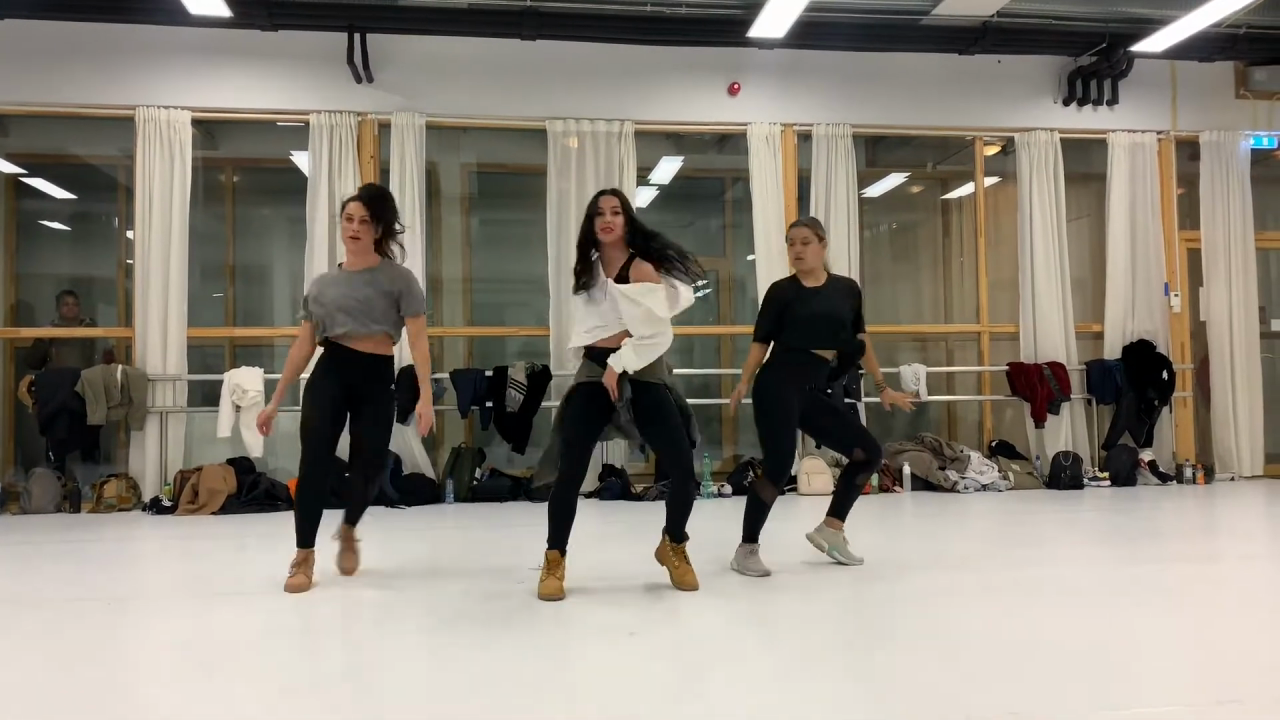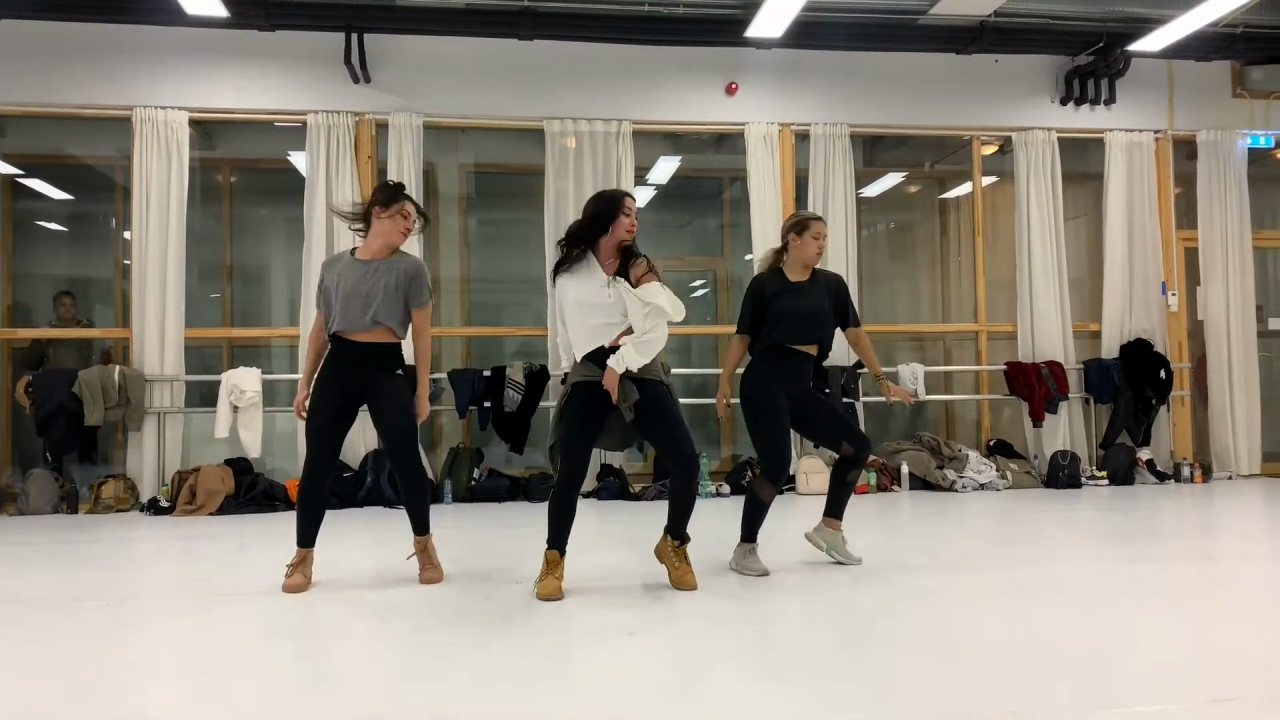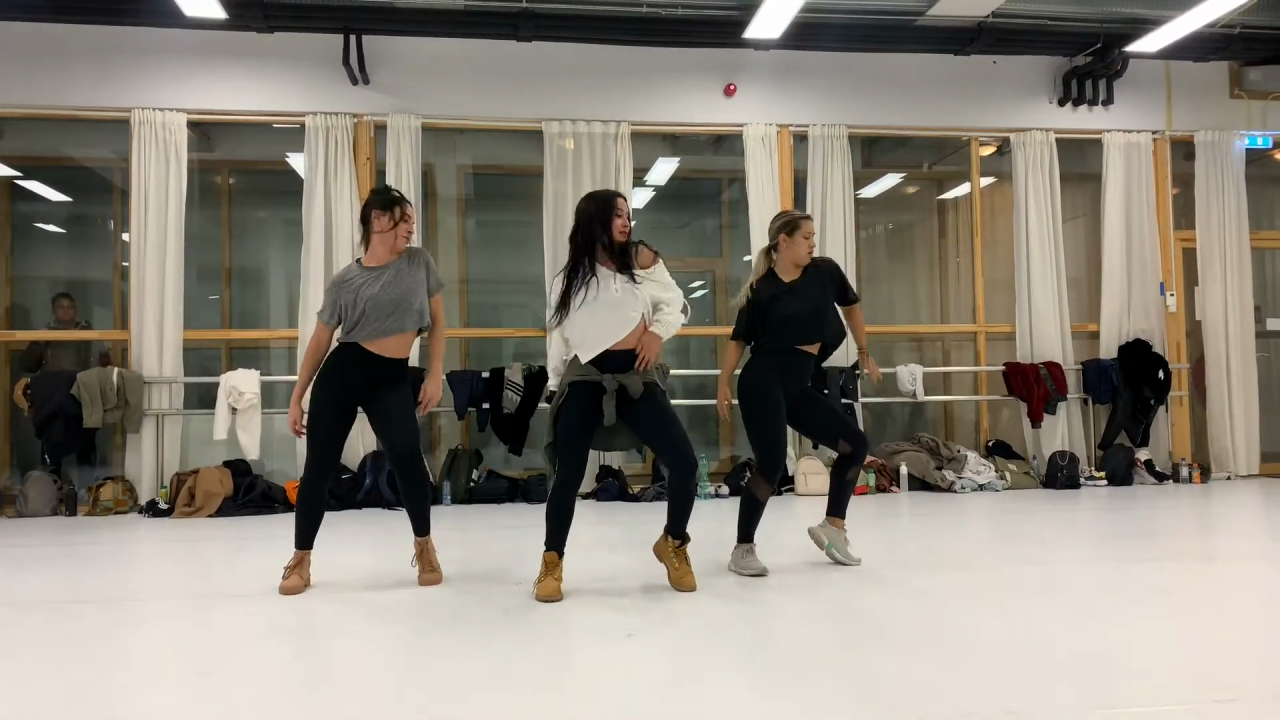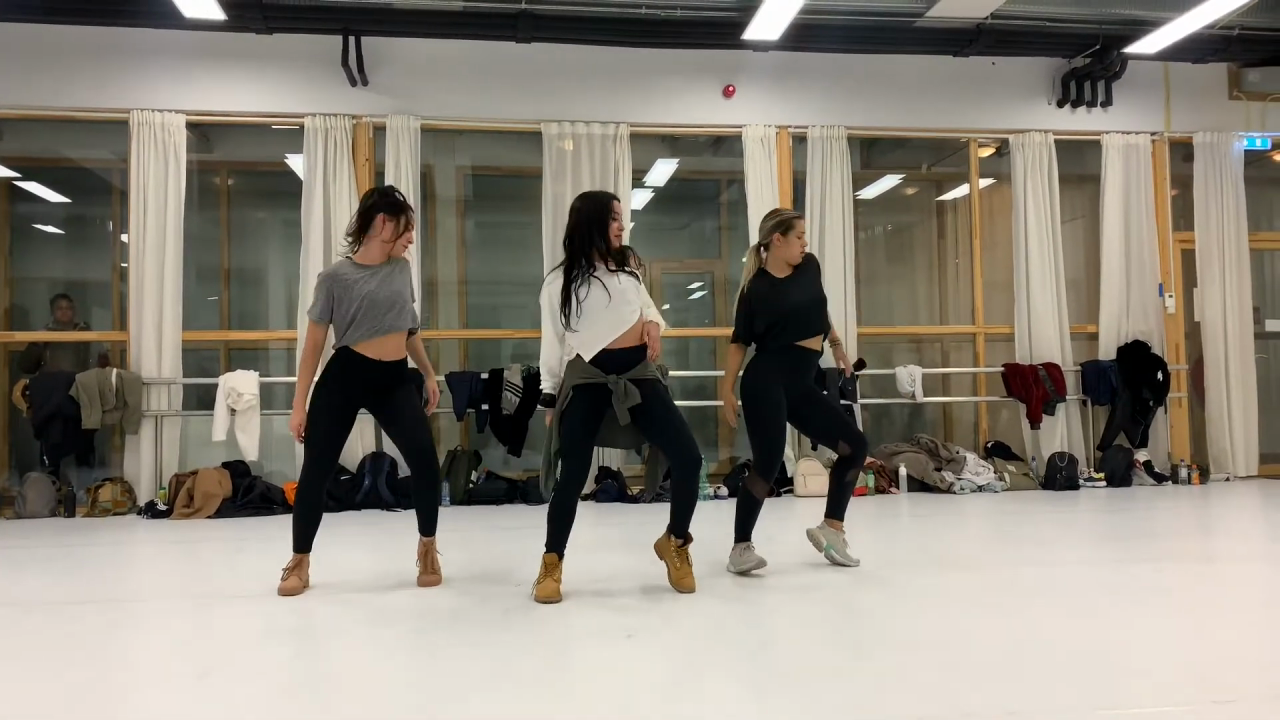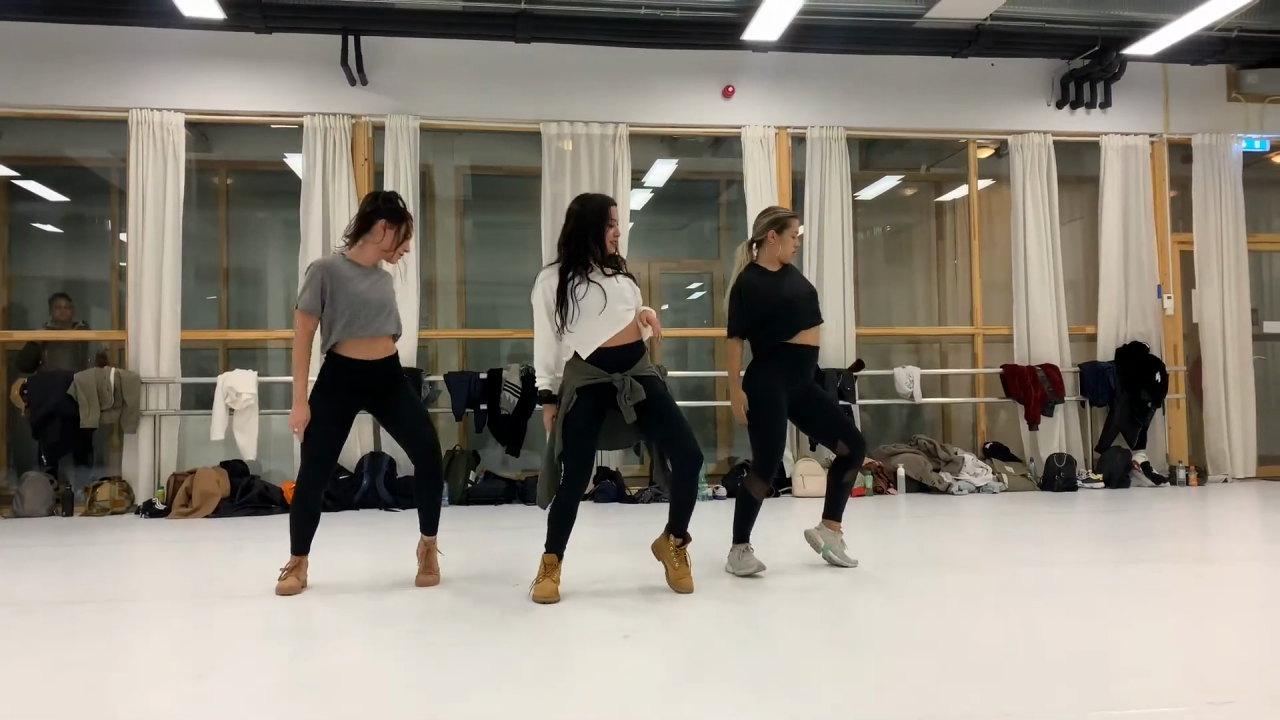
dt=0.3s
person 1, frame 1
left shoulder: (645, 268)
right shoulder: (585, 269)
left elbow: (657, 332)
left wrist: (619, 365)
left hip: (642, 373)
right hip: (592, 374)
left knee: (682, 468)
right knee: (569, 471)
left ankle: (673, 546)
right ankle: (554, 562)
person 1, frame 2
left shoulder: (638, 267)
right shoulder: (569, 270)
left elbow: (654, 328)
left wrist: (620, 364)
right wrist: (570, 374)
left hip: (639, 371)
right hip: (589, 375)
left knee: (686, 463)
right knee: (571, 473)
left ankle: (673, 545)
right ankle: (553, 562)
person 1, frame 3
left shoulder: (640, 258)
right shoulder: (568, 279)
left elbow: (673, 300)
right elbow: (559, 339)
left wrist: (658, 332)
right wrist: (555, 391)
left hip: (636, 375)
right hip: (584, 379)
left knee: (684, 462)
right knee: (568, 475)
left ankle: (673, 544)
right ankle: (552, 563)
person 1, frame 4
left shoulder: (627, 263)
right shoulder: (561, 280)
right elbow: (552, 341)
left wrist: (654, 322)
right wrist: (549, 397)
left hip: (639, 373)
right hip: (587, 378)
left knee: (688, 458)
right knee: (573, 475)
left ankle: (675, 543)
right ankle: (551, 564)
person 1, frame 5
left shoulder: (617, 268)
right shoulder: (553, 279)
right elbow: (546, 341)
left wrist: (646, 315)
right wrist: (548, 395)
left hip: (638, 371)
right hip: (587, 377)
left knee: (689, 455)
right knee: (575, 477)
left ankle: (673, 543)
right ankle: (551, 564)
person 2, frame 1
left shoulder: (400, 278)
right shoulder: (323, 284)
left elbow: (418, 338)
right elbow: (303, 346)
left wrist: (425, 396)
right wrist: (275, 401)
left hip: (377, 377)
right hip: (331, 372)
left knee: (369, 466)
right knee: (315, 464)
left ankle: (348, 532)
right ankle: (304, 557)
person 2, frame 2
left shoulder: (410, 268)
right shoulder: (333, 266)
left elbow: (422, 334)
right elbow: (320, 329)
left wrist: (422, 391)
right wrist: (305, 383)
left hip: (386, 367)
right hip: (339, 365)
left knee: (405, 457)
right knee: (318, 463)
left ankle: (424, 546)
right ankle: (303, 559)
person 2, frame 3
left shoulder: (420, 262)
right shoulder: (344, 280)
left elbow: (437, 321)
right elbow: (320, 339)
left wrist: (435, 374)
right wrist: (296, 399)
left hip: (391, 377)
right hip: (342, 371)
left knee: (408, 458)
right knee: (319, 467)
left ankle: (424, 547)
right ankle: (300, 561)
person 2, frame 4
left shoulder: (401, 269)
right shoulder: (335, 277)
right elbow: (314, 342)
left wrist: (429, 374)
right wrist: (299, 405)
left hip: (396, 378)
right hip: (344, 377)
left knee: (425, 458)
right knee: (316, 470)
left ankle: (427, 549)
right ankle: (299, 564)
person 2, frame 5
left shoulder: (384, 278)
right shoulder: (326, 270)
right elbow: (303, 335)
right wrist: (300, 399)
left hip: (388, 377)
right hip: (339, 379)
left knee: (429, 455)
right knee: (313, 473)
left ankle: (428, 547)
right ankle: (297, 564)
person 3, frame 1
left shoulder: (847, 289)
right shoulder: (781, 291)
left elbow: (860, 342)
right elbow: (762, 341)
left wrist: (882, 388)
right wrist: (744, 384)
left hip: (815, 389)
right hip: (777, 384)
left knee: (869, 453)
right knee: (779, 466)
left ankle: (830, 530)
right ankle: (747, 548)
person 3, frame 2
left shoulder: (831, 284)
right shoulder: (764, 284)
left elbow: (855, 334)
right elbow: (743, 335)
left wrist: (881, 378)
right wrist: (725, 381)
left hip: (801, 386)
right hip: (764, 382)
left knee: (857, 446)
right knee: (776, 465)
left ankle: (829, 529)
right ankle: (745, 549)
person 3, frame 3
left shoulder: (826, 271)
right shoulder: (761, 288)
left elbow: (851, 307)
right elbow: (739, 339)
left wrist: (864, 354)
right wrist: (723, 382)
left hip: (800, 385)
right hip: (763, 382)
left knee: (855, 444)
right knee: (772, 464)
left ankle: (832, 528)
right ankle: (743, 548)
person 3, frame 4
left shoulder: (809, 266)
right shoulder: (755, 287)
right elbow: (739, 342)
left wrist: (836, 344)
right wrist: (727, 389)
left hip: (803, 383)
right hip: (766, 379)
left knee: (855, 446)
right knee: (768, 462)
left ankle: (831, 529)
right ankle: (741, 547)
person 3, frame 5
left shoulder: (789, 270)
right shoulder: (748, 281)
right elbow: (736, 337)
right wrist: (735, 386)
left hip: (803, 380)
right hip: (768, 379)
left knee: (853, 446)
right knee: (767, 462)
left ankle: (829, 530)
right ankle: (739, 548)
